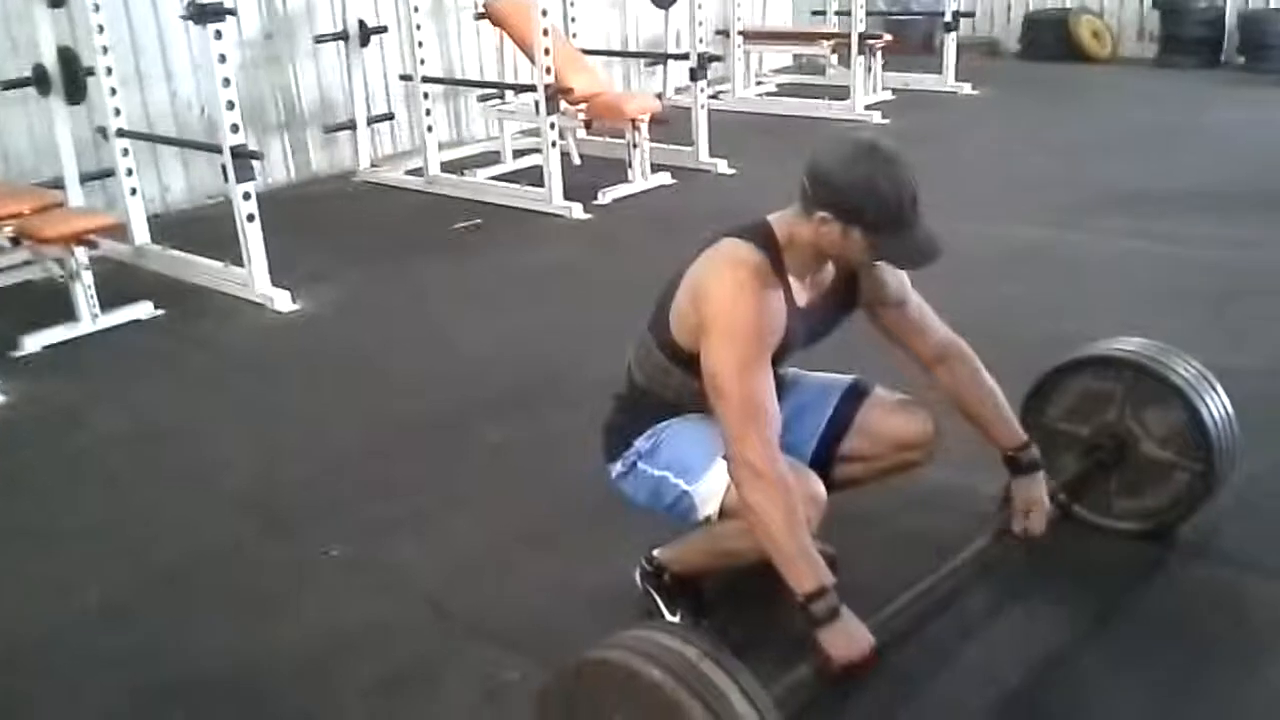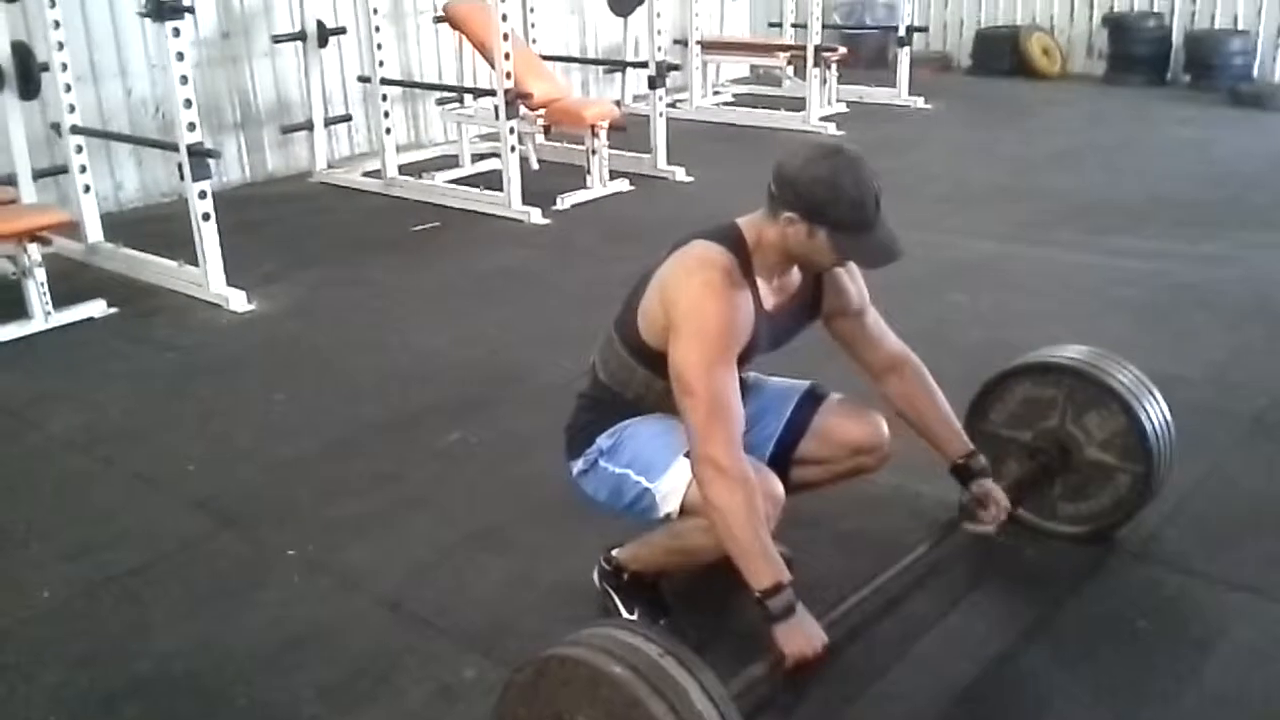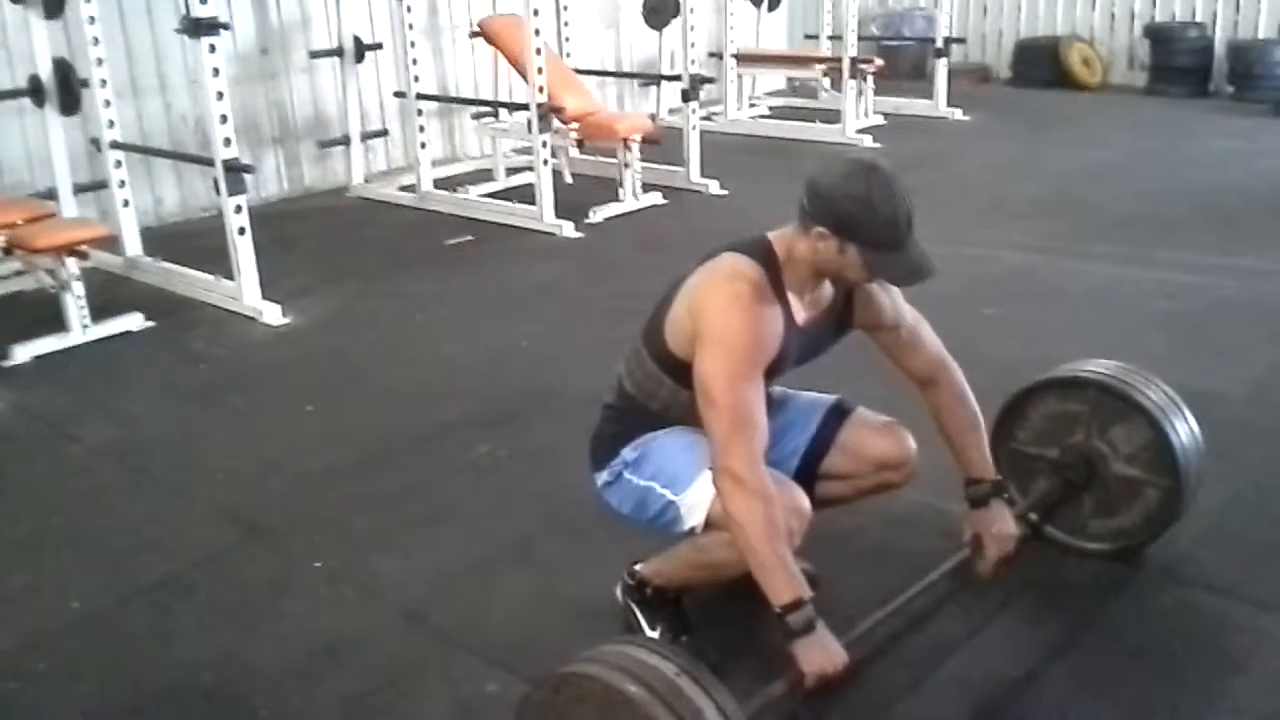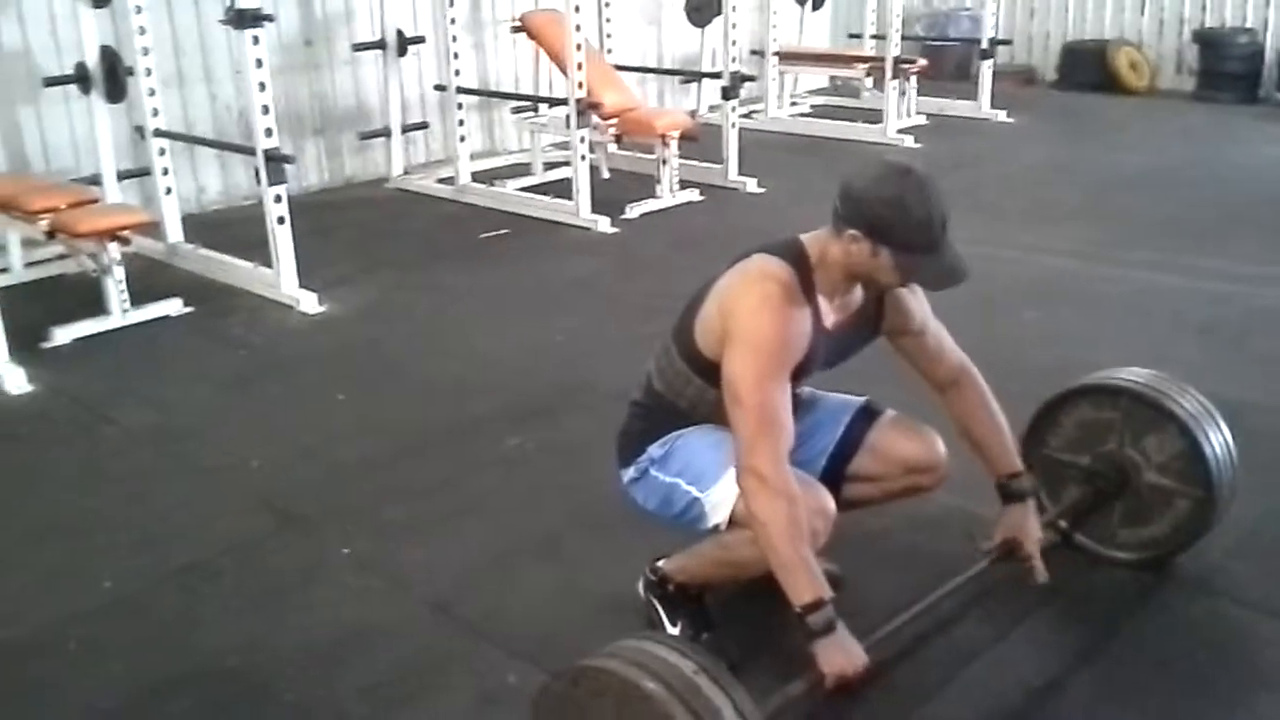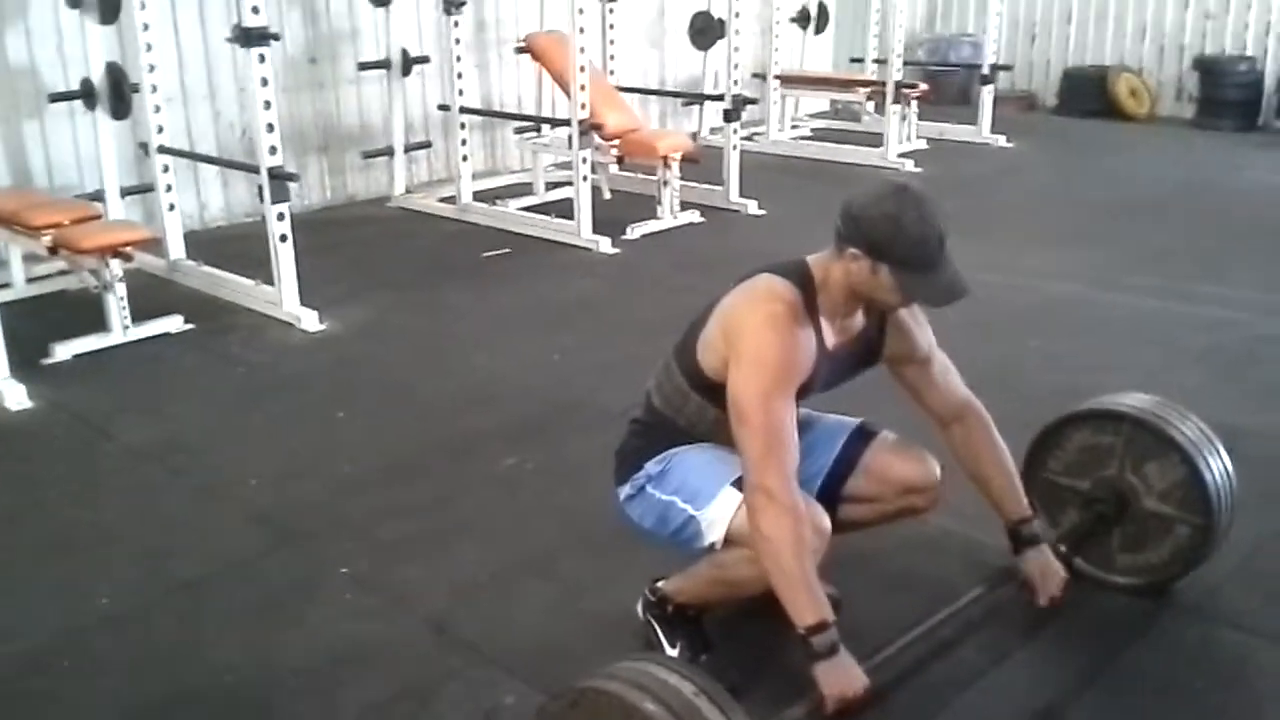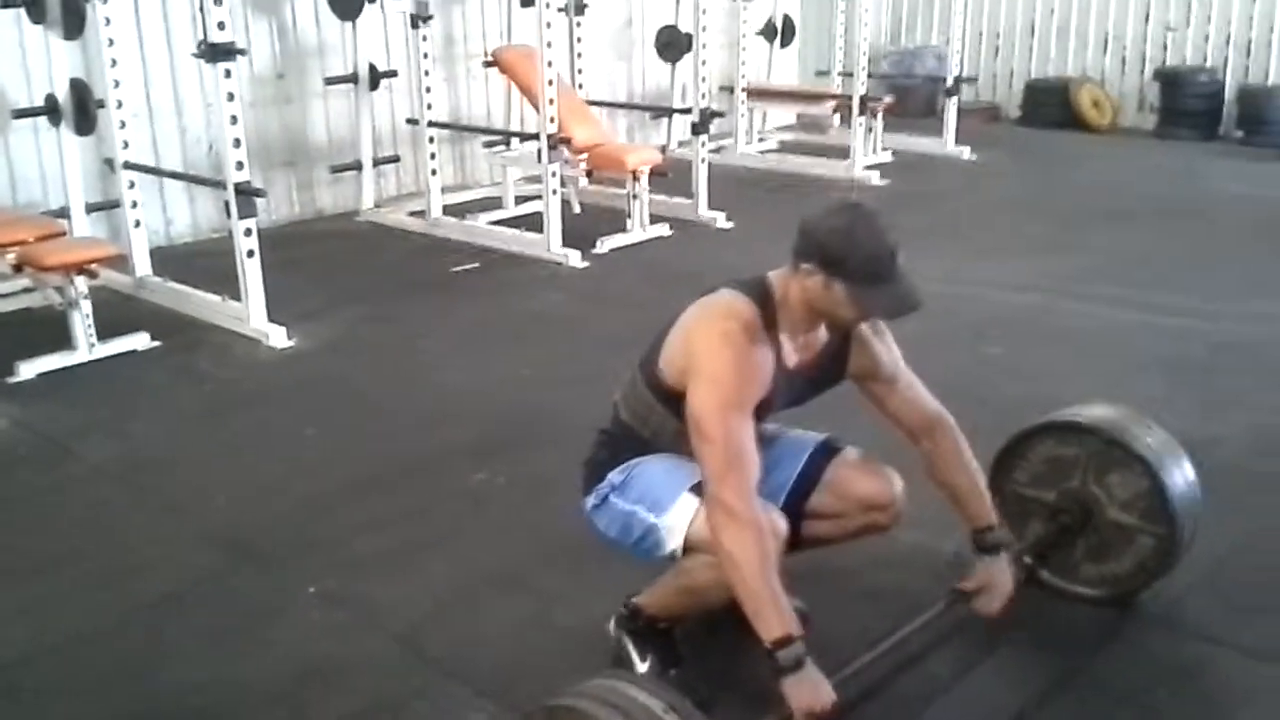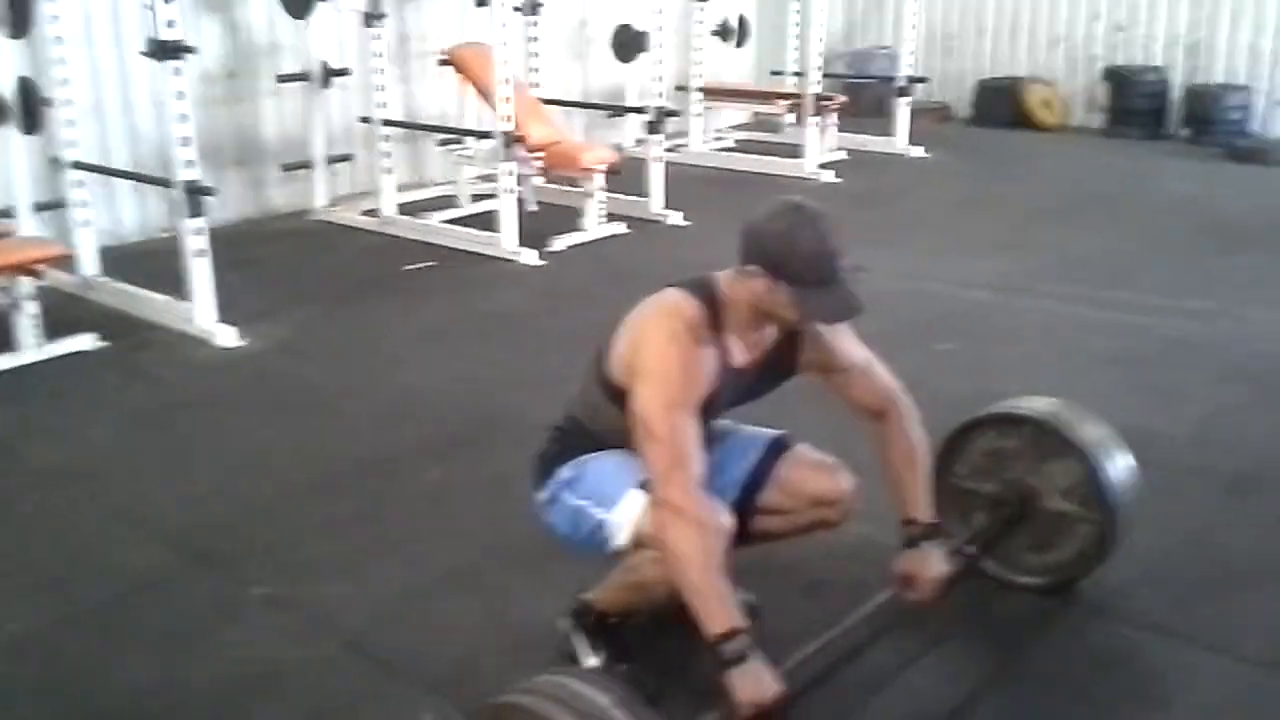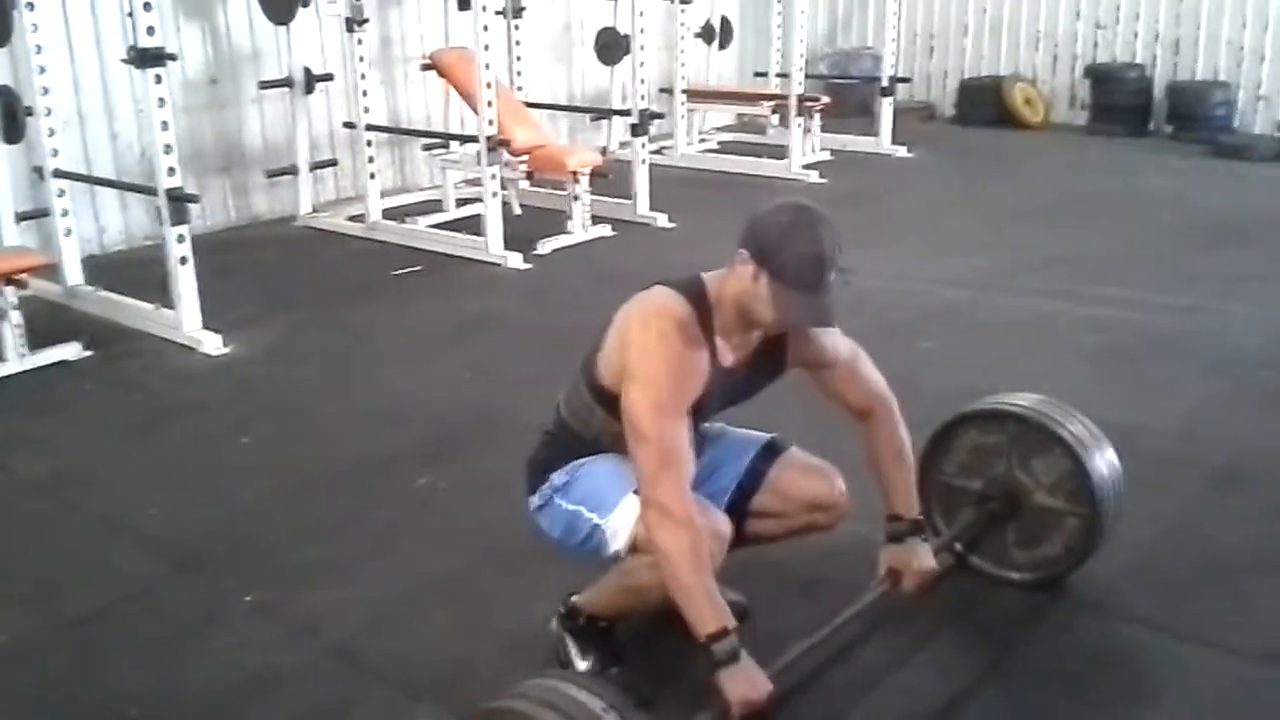
dt=0.4s
person 1, frame 1
left shoulder: (858, 261)
right shoulder: (742, 287)
left elbow: (944, 353)
right elbow: (754, 464)
left wrist: (1024, 463)
right wrist: (826, 610)
right hip: (656, 435)
left knee: (911, 433)
right knee: (802, 500)
left ankle: (786, 533)
right ankle: (665, 569)
person 1, frame 2
left shoulder: (826, 271)
right shoulder: (710, 287)
left elbow: (893, 365)
right elbow: (717, 462)
left wrist: (971, 468)
right wrist: (782, 606)
left hip: (711, 401)
right hip: (616, 433)
left knee: (866, 439)
right knee: (759, 498)
left ankle: (737, 526)
right ankle: (625, 568)
person 1, frame 3
left shoulder: (856, 282)
right shoulder: (740, 301)
left elbow: (937, 373)
right elbow: (739, 476)
left wrist: (986, 494)
right wrist: (802, 623)
left hip: (740, 416)
right hip: (643, 445)
left knee: (893, 455)
right knee: (784, 515)
left ankle: (767, 552)
right ankle: (648, 583)
person 1, frame 4
left shoulder: (887, 286)
right shoulder: (770, 303)
left elbow: (956, 379)
right elbow: (763, 473)
left wrist: (1017, 493)
right wrist: (823, 624)
left hip: (767, 415)
right hip: (668, 443)
left knee: (922, 458)
right knee: (809, 515)
left ankle: (788, 547)
right ankle: (671, 579)
person 1, frame 5
left shoulder: (890, 315)
right shoulder: (774, 322)
left elbow: (960, 415)
right elbow: (770, 492)
left wrist: (1028, 537)
right wrist: (825, 647)
left hip: (764, 436)
right hip: (664, 461)
left knee: (917, 480)
right knee: (803, 532)
left ankle: (784, 570)
right ankle: (669, 601)
person 1, frame 6
left shoulder: (855, 334)
right shoulder: (731, 338)
left elbow: (931, 426)
right elbow: (732, 507)
left wrist: (991, 543)
right wrist: (791, 660)
left hip: (731, 449)
right hip: (630, 471)
left knee: (880, 497)
right knee: (761, 534)
left ankle: (746, 579)
right ankle: (643, 617)
person 1, frame 7
left shoulder: (811, 330)
right shoulder: (677, 335)
left elbow: (891, 409)
right elbow: (676, 503)
left wrist: (922, 535)
right wrist: (736, 652)
left hip: (687, 444)
right hip: (585, 467)
left knee: (831, 492)
right knee: (702, 531)
left ankle: (704, 579)
right ankle: (595, 613)
person 1, frame 8
left shoulder: (799, 326)
right shoulder: (666, 333)
left elbow: (875, 407)
right elbow: (666, 507)
left wrist: (906, 530)
right wrist: (727, 654)
left hip: (677, 447)
right hip: (575, 472)
left knee: (824, 497)
right knee: (702, 536)
left ankle: (685, 580)
right ankle: (583, 616)
